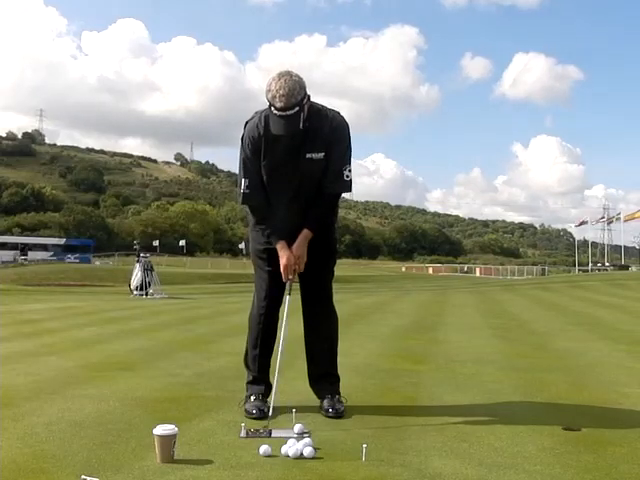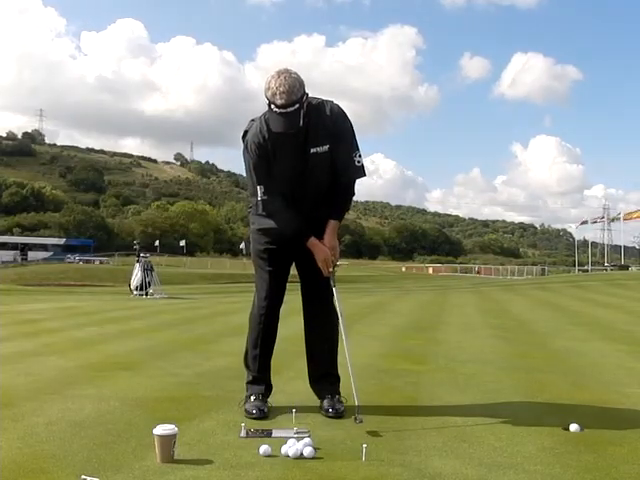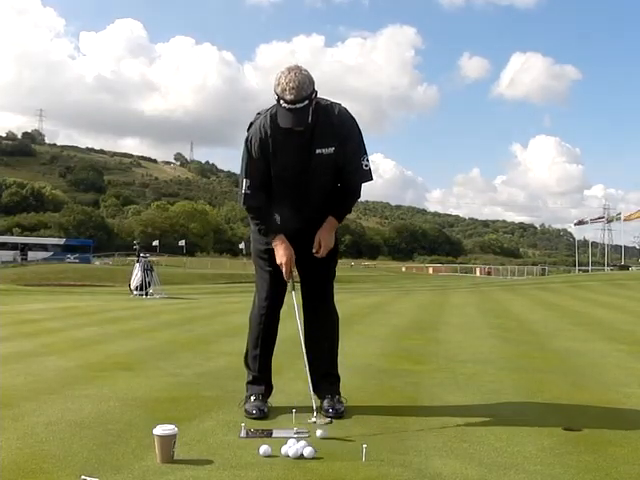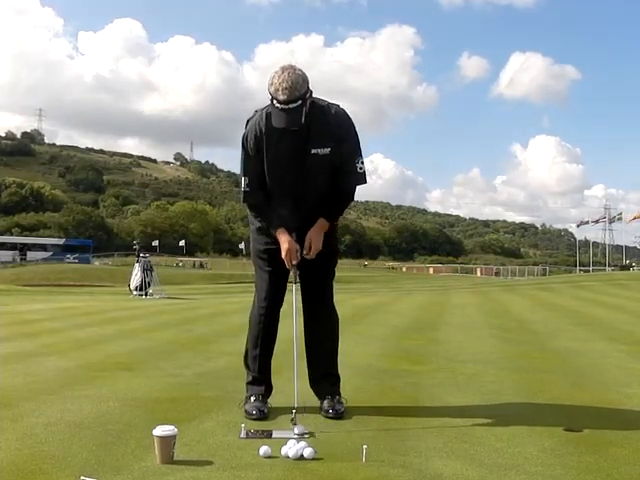
dt=1s
person 1, frame 1
left shoulder: (333, 125)
right shoulder: (255, 129)
left elbow: (333, 192)
right elbow: (252, 196)
left wrist: (304, 239)
right wrist: (281, 245)
left hip: (316, 229)
right hip: (268, 228)
left knee: (320, 304)
right knee: (265, 304)
left ankle: (328, 389)
right ankle: (257, 388)
person 1, frame 2
left shoulder: (333, 118)
right shoulder: (257, 134)
left elbow: (346, 179)
right elbow: (268, 202)
left wrist: (331, 229)
right wrist: (311, 244)
left hip: (320, 226)
right hip: (272, 227)
left knee: (322, 304)
right knee: (266, 304)
left ankle: (328, 389)
right ankle: (257, 389)
person 1, frame 3
left shoulder: (340, 121)
right shoulder: (262, 128)
left elbow: (353, 181)
right elbow: (252, 197)
left wrist: (332, 224)
right wrist: (278, 241)
left hip: (320, 226)
right hip: (271, 228)
left knee: (321, 305)
right knee: (266, 304)
left ankle: (328, 389)
right ankle: (256, 389)
person 1, frame 4
left shoulder: (337, 121)
right shoulder: (257, 126)
left elbow: (347, 184)
right elbow: (252, 194)
left wrist: (321, 227)
right wrist: (281, 234)
left hip: (319, 227)
right hip: (270, 227)
left knee: (321, 305)
right knee: (265, 304)
left ankle: (328, 390)
right ankle: (256, 389)
